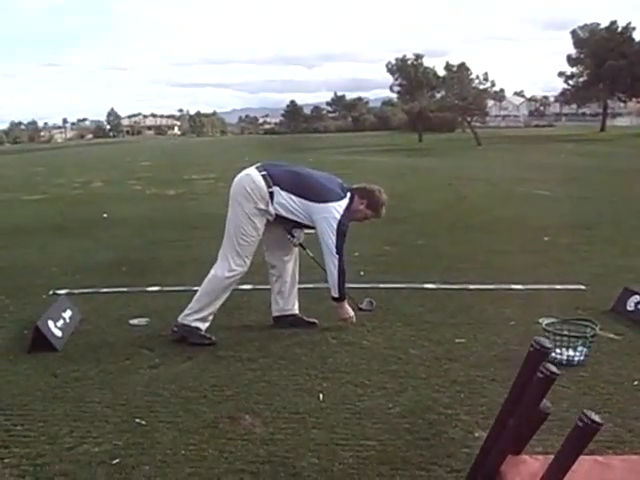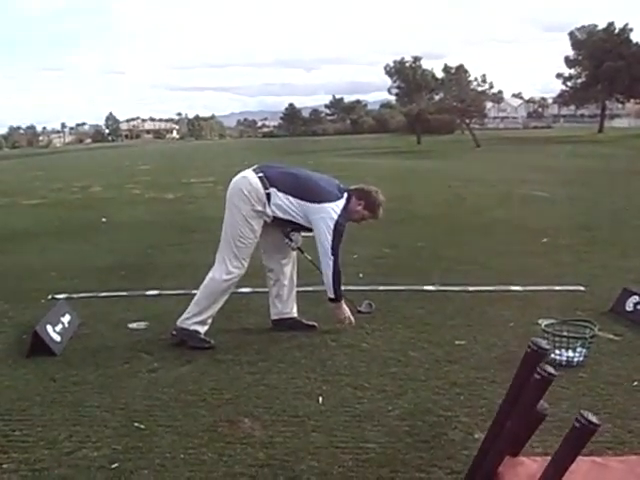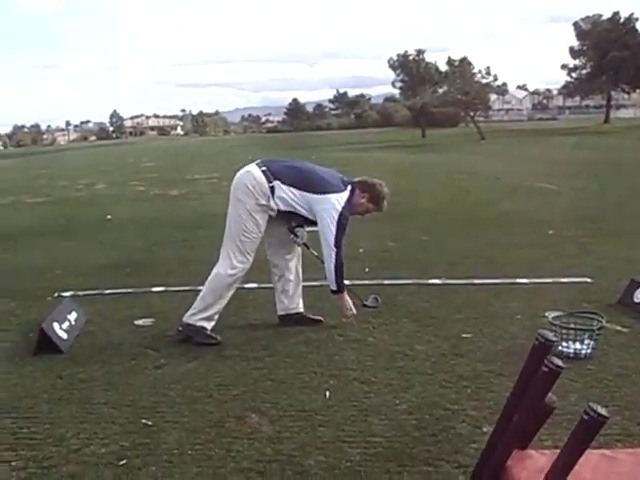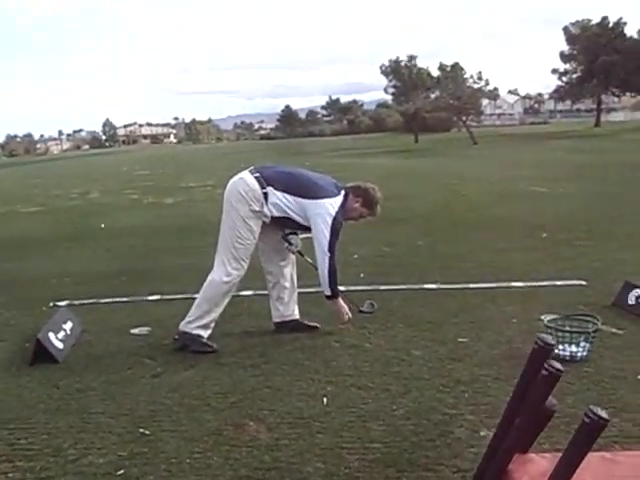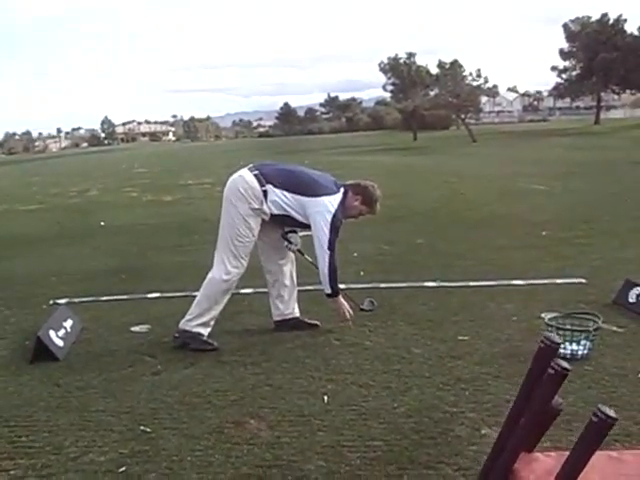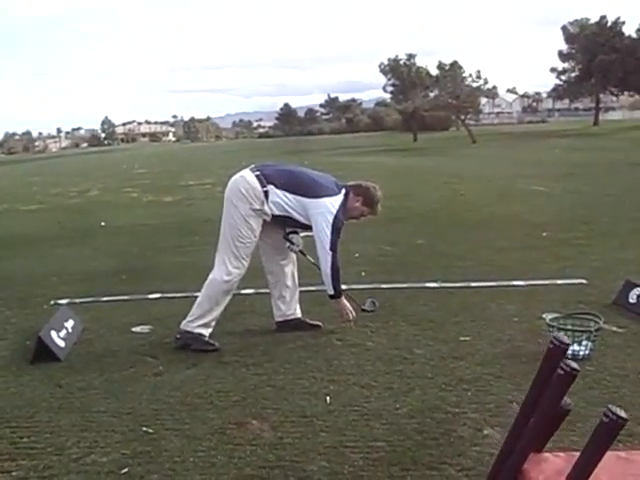
dt=0.1s
person 1, frame 1
left shoulder: (340, 191)
right shoulder: (335, 211)
right elbow: (334, 257)
left wrist: (295, 227)
right wrist: (340, 302)
left hip: (258, 182)
right hip: (254, 190)
left knee: (284, 251)
right knee: (235, 264)
left ankle: (285, 312)
right ankle: (189, 324)
person 1, frame 2
left shoulder: (337, 191)
right shoulder: (332, 211)
right elbow: (330, 259)
left wrist: (293, 231)
right wrist: (338, 303)
left hip: (256, 188)
right hip: (250, 192)
left knee: (282, 254)
right knee: (232, 267)
left ankle: (284, 315)
right ankle: (189, 327)
person 1, frame 3
left shoulder: (341, 186)
right shoulder: (336, 203)
right elbow: (333, 251)
left wrist: (298, 226)
right wrist: (340, 294)
left hip: (260, 181)
right hip: (255, 187)
left knee: (286, 249)
right knee: (236, 262)
left ankle: (290, 311)
right ankle: (195, 323)
person 1, frame 4
left shoulder: (335, 191)
right shoulder: (330, 209)
right elbow: (326, 256)
left wrist: (290, 233)
right wrist: (335, 299)
left hip: (254, 189)
right hip: (248, 193)
left knee: (280, 257)
right knee: (231, 269)
left ankle: (285, 317)
right ankle: (190, 332)
person 1, frame 5
left shoulder: (334, 189)
right shoulder: (330, 207)
right elbow: (326, 254)
left wrist: (290, 231)
right wrist: (335, 297)
left hip: (254, 186)
right hip: (248, 191)
left knee: (279, 255)
right knee: (230, 267)
left ankle: (286, 315)
right ankle: (190, 330)
person 1, frame 6
left shoulder: (335, 190)
right shoulder: (330, 207)
right elbow: (328, 254)
left wrist: (292, 231)
right wrist: (338, 298)
left hip: (255, 187)
right hip: (249, 192)
left knee: (282, 255)
right knee: (231, 268)
left ankle: (287, 316)
right ankle: (192, 331)
